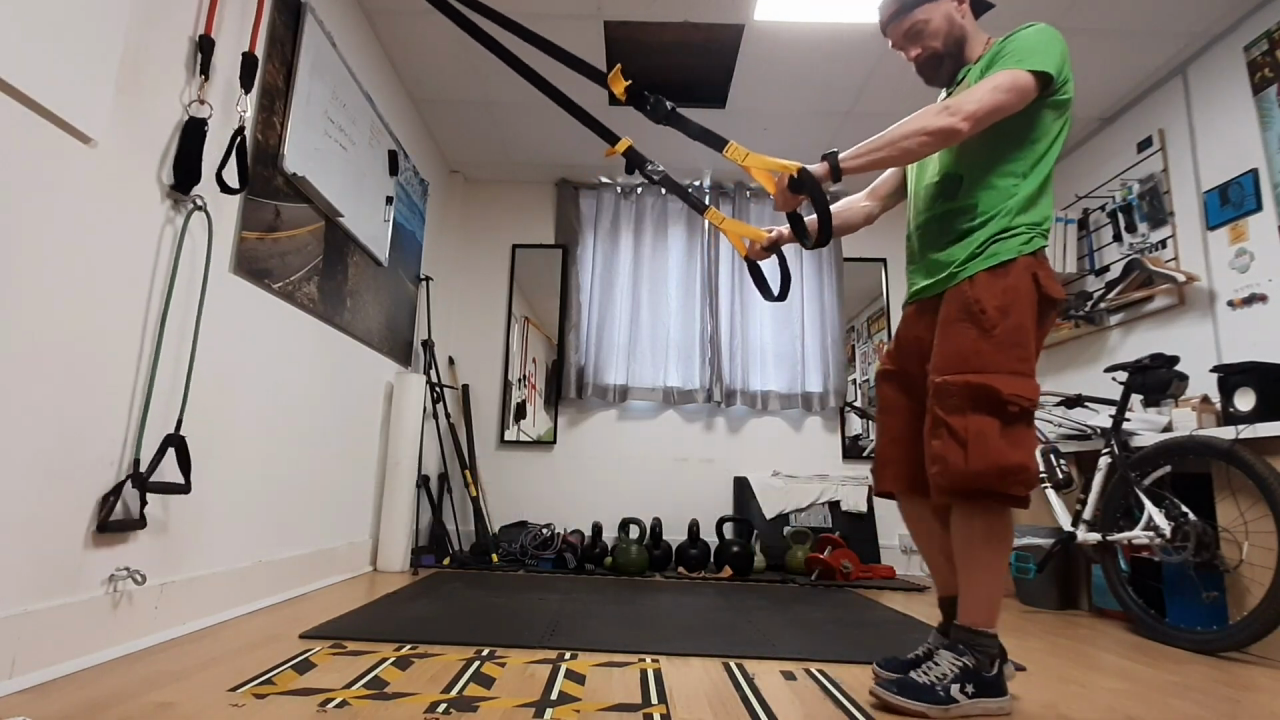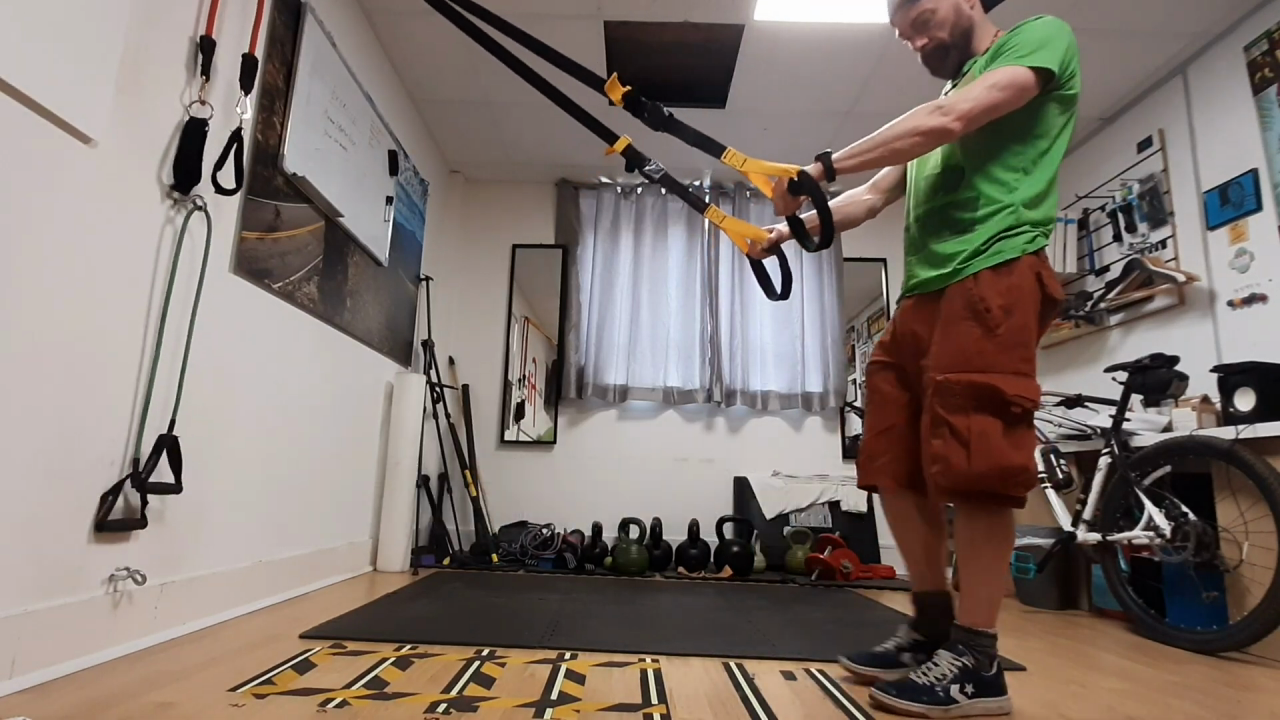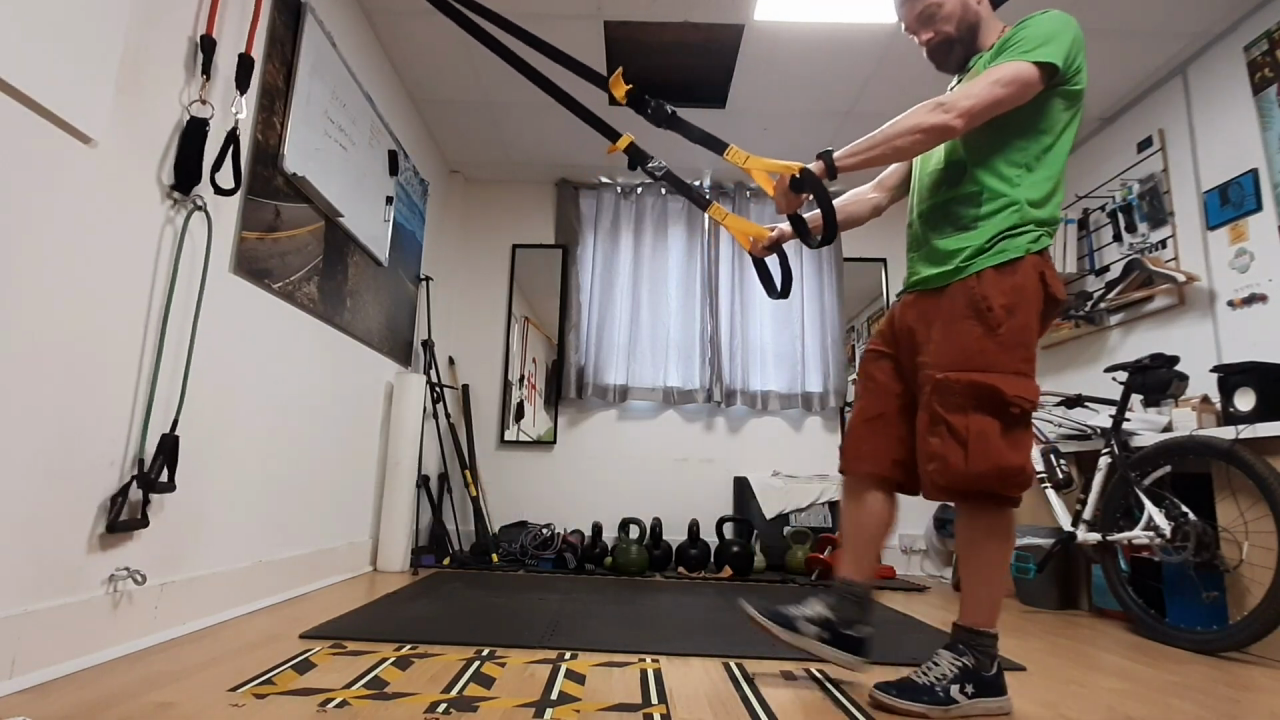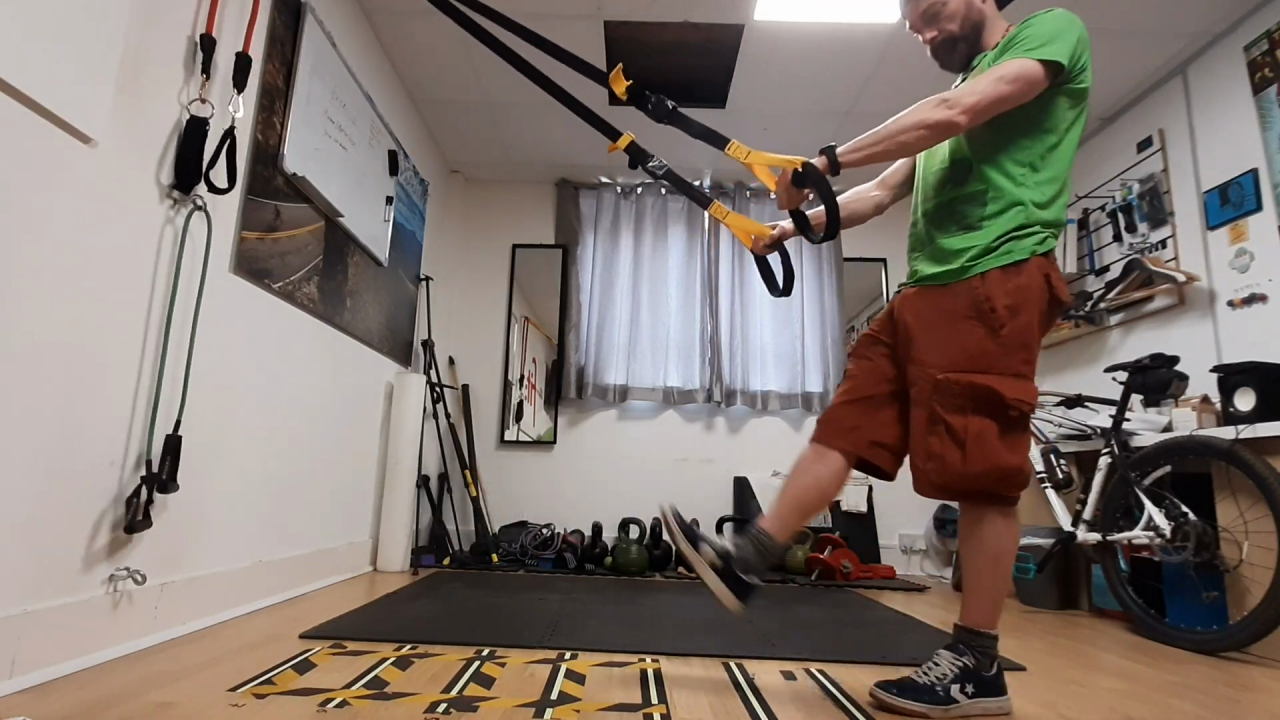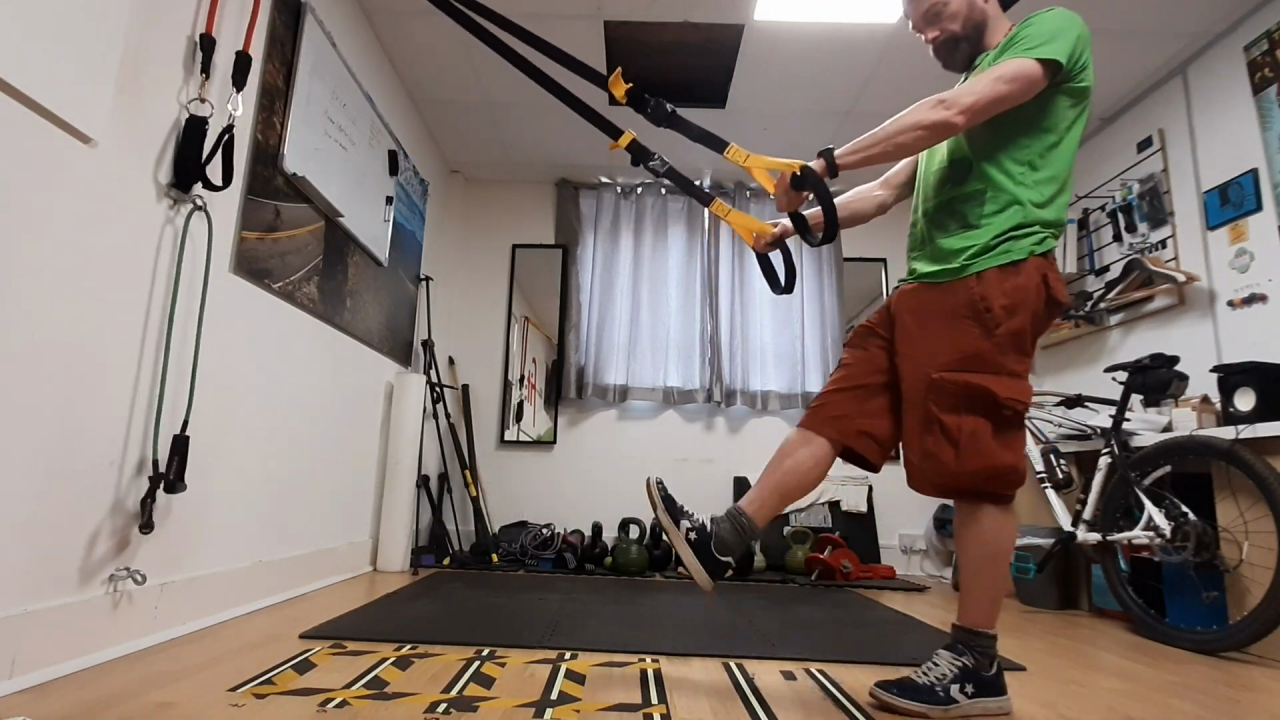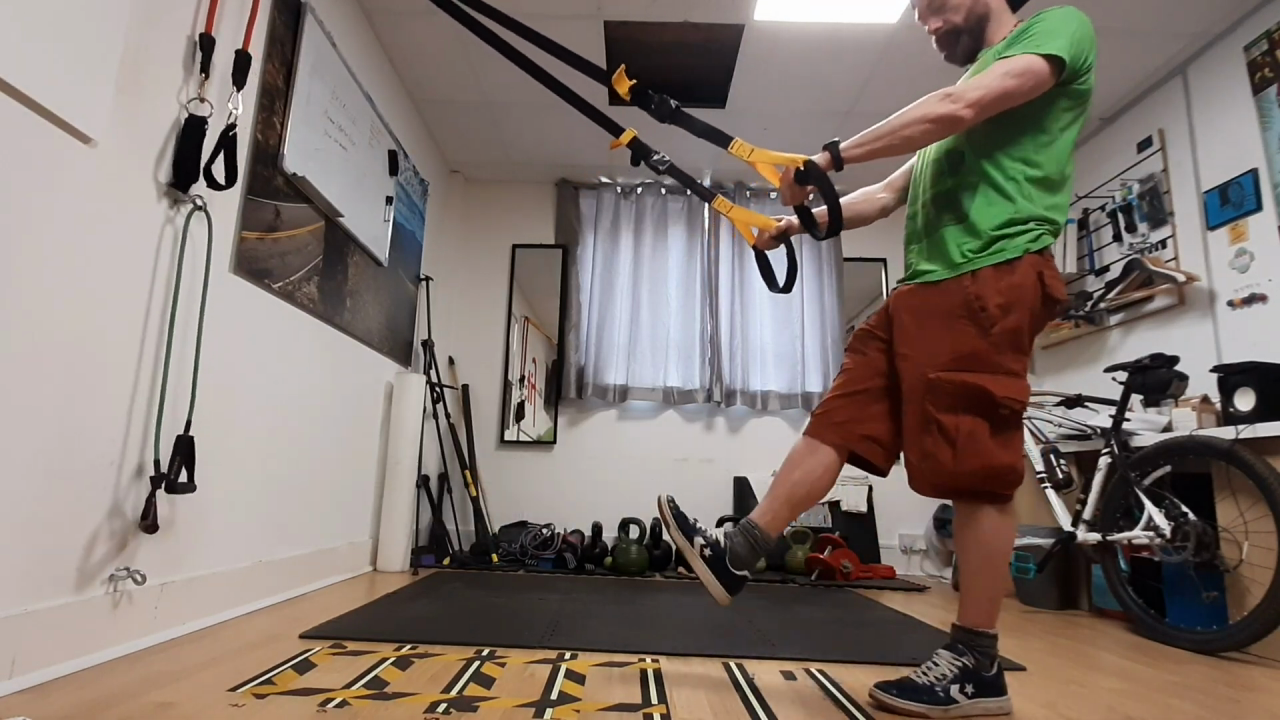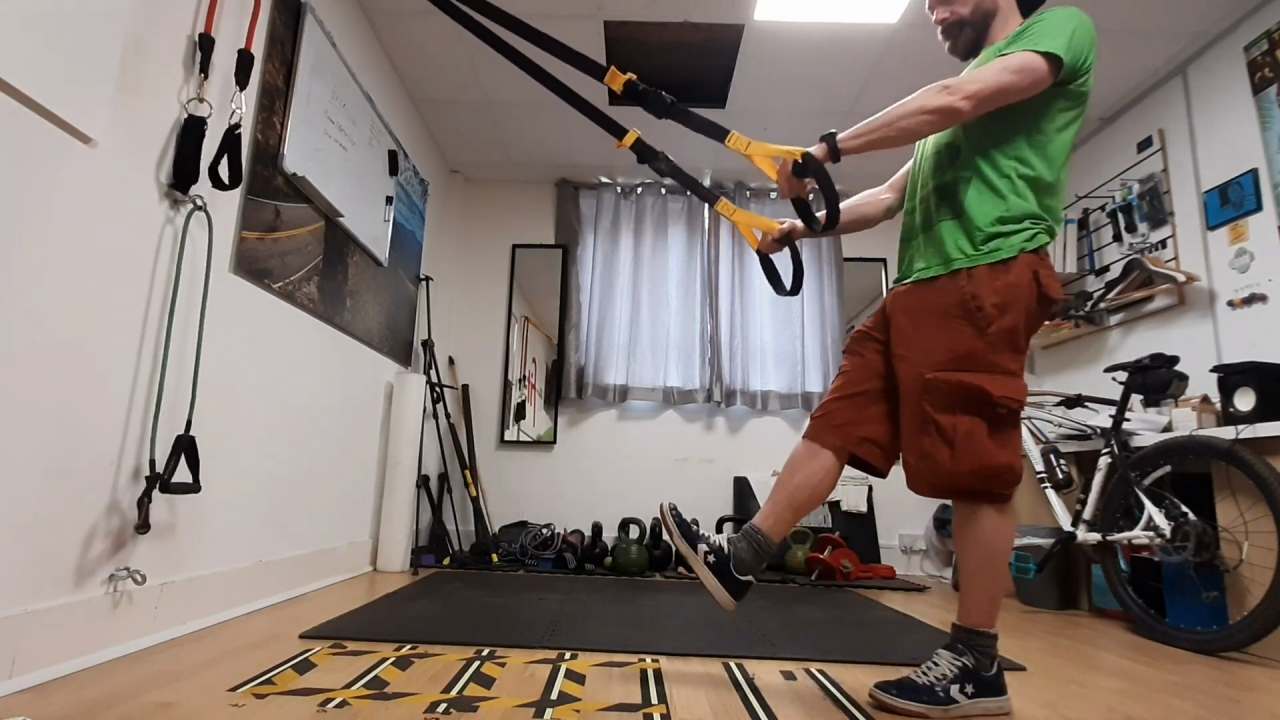
dt=0.2s
person 1, frame 1
right shoulder: (936, 115)
left elbow: (954, 123)
right elbow: (871, 204)
left wrist: (829, 166)
right wrist: (791, 233)
left hip: (996, 282)
right hip: (929, 299)
left knee: (973, 470)
right knee: (914, 474)
right ankle: (961, 633)
person 1, frame 2
right shoulder: (944, 101)
left elbow: (947, 121)
right elbow: (873, 197)
left wrist: (822, 166)
right wrist: (793, 231)
left hip: (994, 283)
right hip: (923, 297)
left knee: (972, 471)
right knee: (896, 468)
left ankle: (976, 662)
right ankle: (933, 629)
person 1, frame 3
right shoulder: (946, 110)
left elbow: (950, 118)
right elbow: (878, 194)
left wrist: (824, 164)
right wrist: (797, 228)
left hip: (993, 283)
right hip: (921, 294)
left knee: (973, 472)
right knee: (871, 458)
right ankle: (843, 614)
person 1, frame 4
right shoulder: (958, 92)
left elbow: (955, 112)
right elbow: (882, 192)
left wrist: (827, 159)
right wrist: (800, 224)
left hip: (994, 286)
right hip: (923, 292)
left knee: (979, 472)
right knee: (842, 433)
right ankle: (746, 561)
person 1, frame 5
right shoulder: (957, 102)
left elbow: (951, 113)
right elbow: (886, 191)
left wrist: (822, 164)
right wrist: (799, 224)
left hip: (994, 283)
right hip: (923, 290)
left knee: (976, 471)
right knee: (830, 417)
right ankle: (720, 542)
person 1, frame 6
right shoulder: (967, 88)
left elbow: (956, 109)
right elbow: (891, 193)
left wrist: (829, 156)
right wrist: (800, 222)
left hip: (990, 283)
right hip: (922, 289)
left knee: (976, 470)
right knee: (835, 423)
right ankle: (734, 554)
person 1, frame 7
right shoulder: (964, 97)
left elbow: (953, 101)
right elbow: (892, 196)
left wrist: (828, 148)
right wrist: (804, 226)
left hip: (986, 281)
right hip: (919, 289)
left knee: (975, 471)
right knee: (834, 427)
right ankle: (739, 560)
